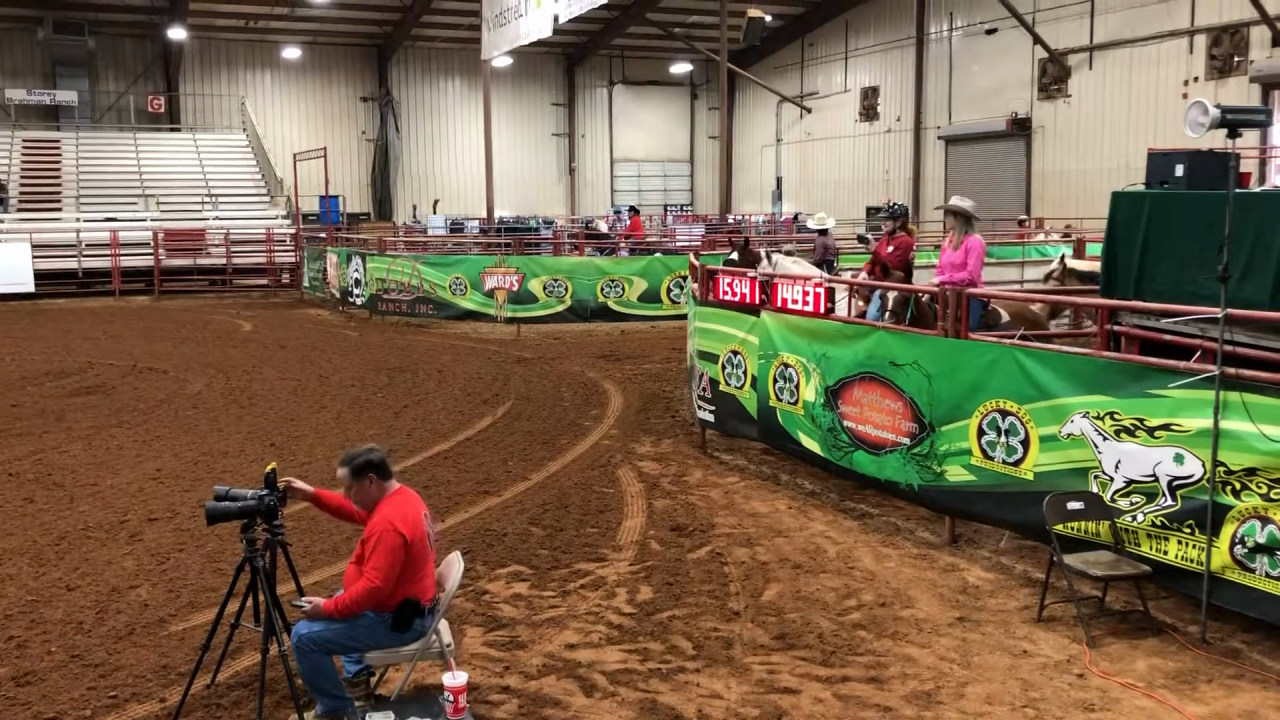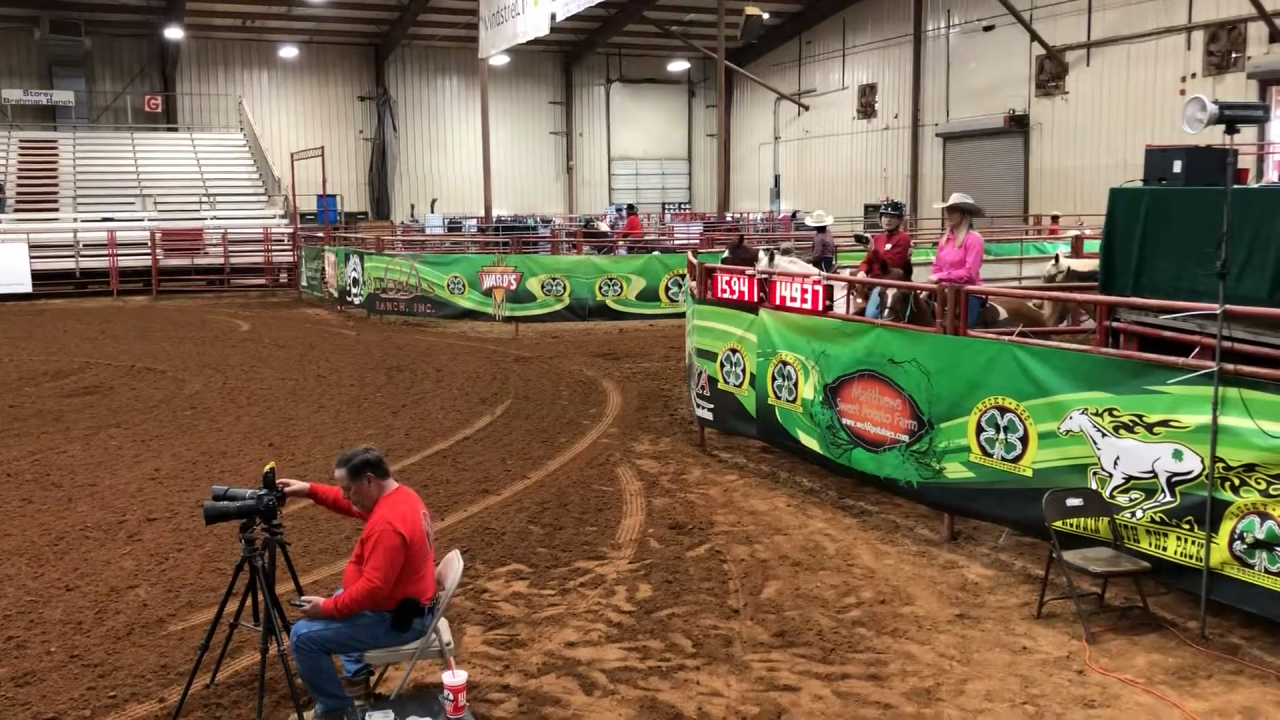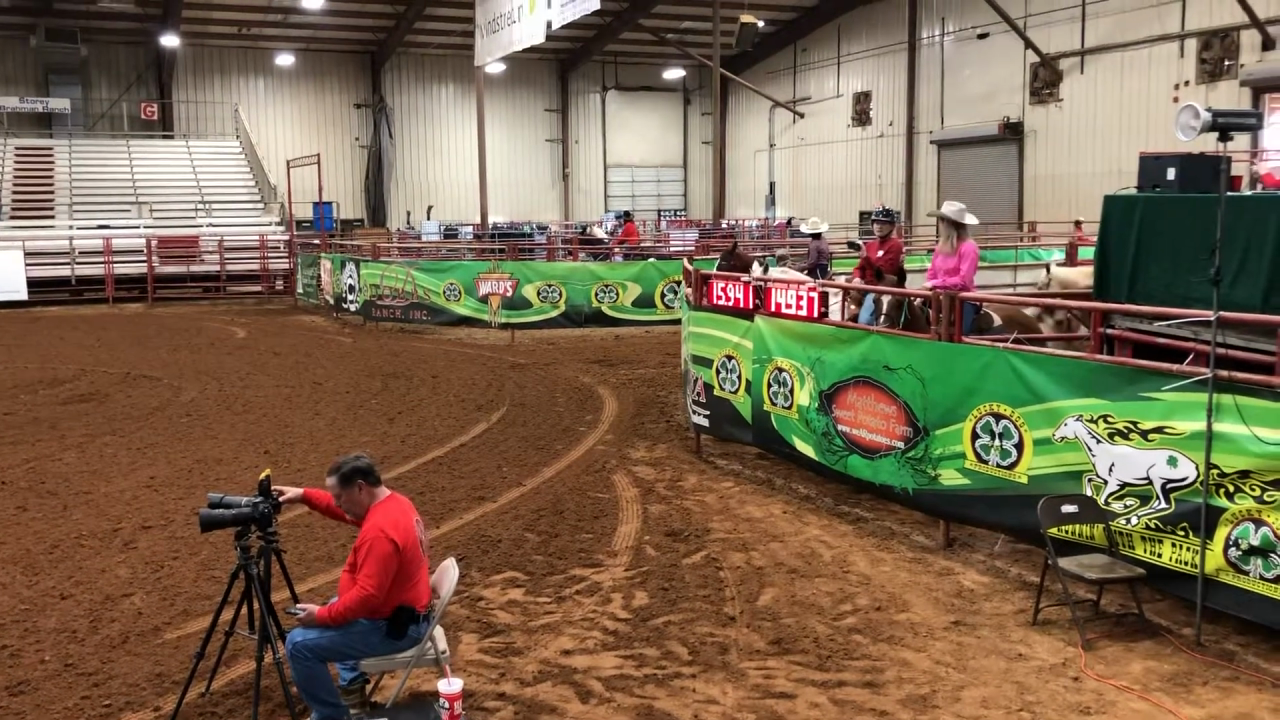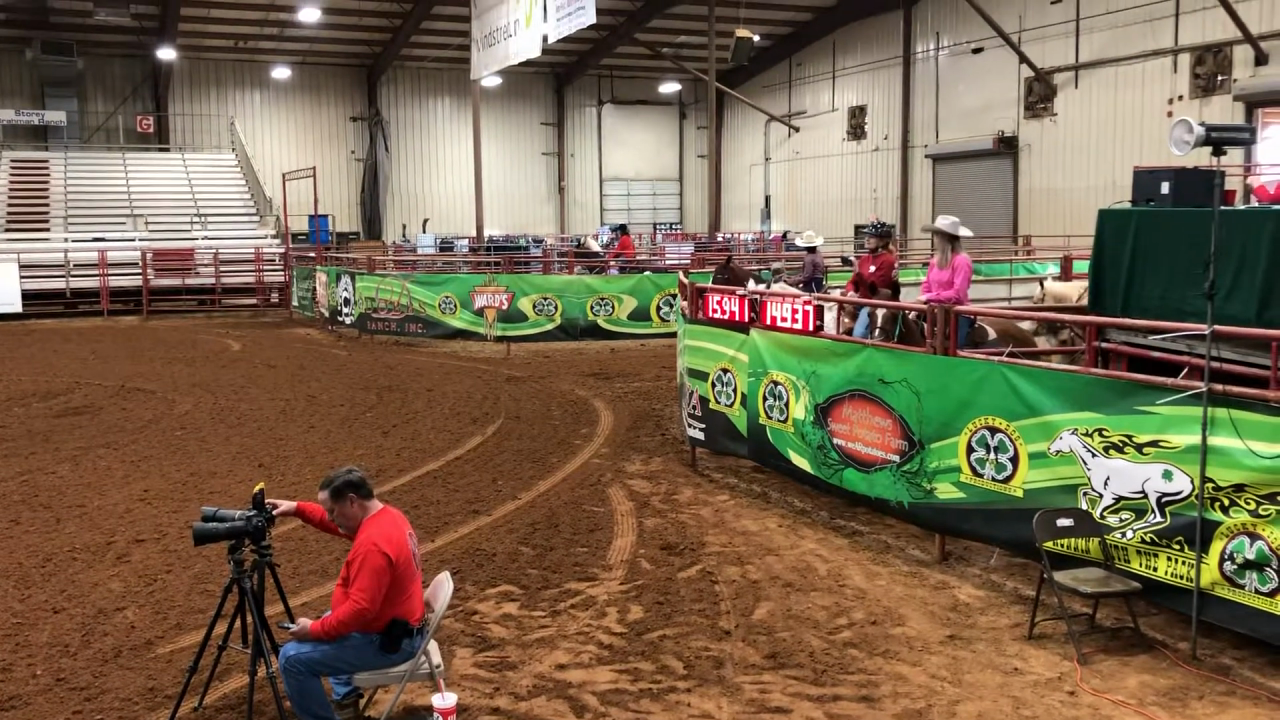
dt=0.5s
person 1, frame 1
left shoulder: (388, 523)
right shoulder: (403, 496)
left elbow: (373, 588)
right elbow: (357, 510)
left wrist: (327, 608)
right wrist: (313, 495)
left hip: (397, 620)
right hip: (408, 605)
left knee: (304, 636)
right knee: (343, 601)
right ankle: (357, 677)
person 1, frame 2
left shoulder: (387, 523)
right shoulder: (402, 495)
left elbow: (373, 588)
right elbow: (350, 503)
left wrist: (327, 607)
right wrist: (310, 490)
left hip: (397, 619)
right hip: (407, 604)
left knee: (303, 636)
right knee: (341, 598)
right ankle: (357, 676)
person 1, frame 3
left shoulder: (380, 530)
right shoulder: (395, 502)
left elbow: (367, 596)
right elbow: (344, 509)
left wrist: (322, 615)
right wrist: (304, 495)
left hip: (393, 627)
right hip: (404, 612)
left knee: (299, 644)
right knee: (337, 608)
right ankle: (353, 685)
person 1, frame 4
left shoulder: (373, 544)
right shoulder: (388, 515)
left elbow: (360, 609)
right elbow: (336, 521)
left wrist: (314, 629)
right wrist: (297, 508)
left hip: (387, 641)
right hip: (398, 626)
left knee: (292, 658)
right knee: (331, 620)
right ankle: (346, 699)
